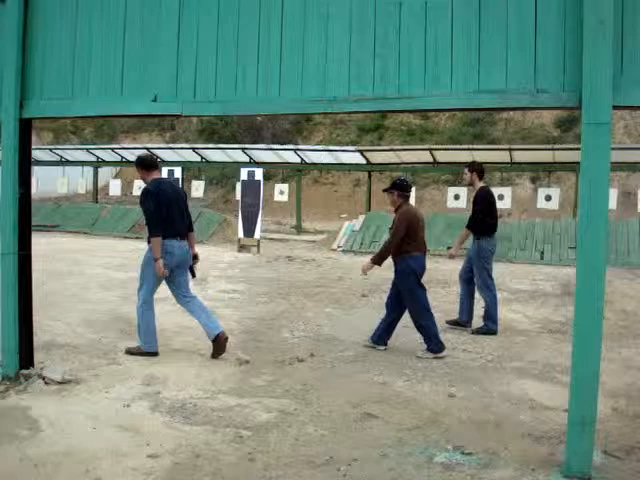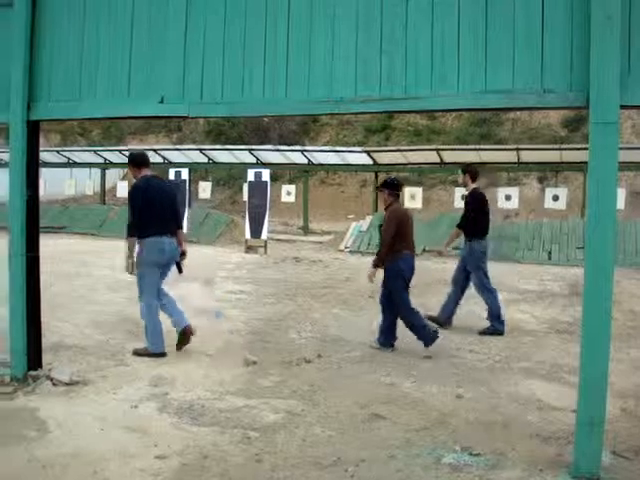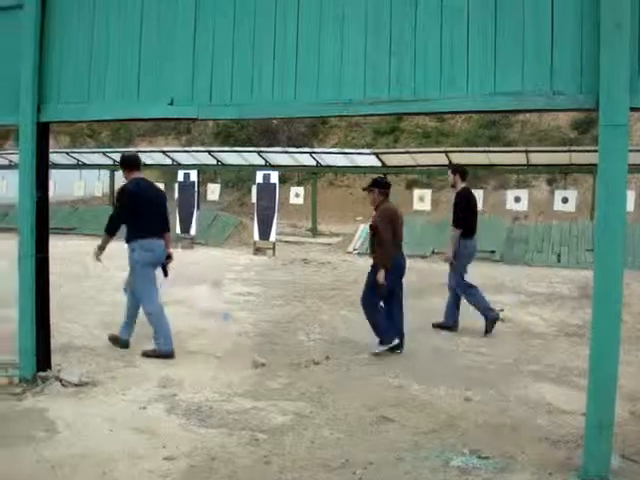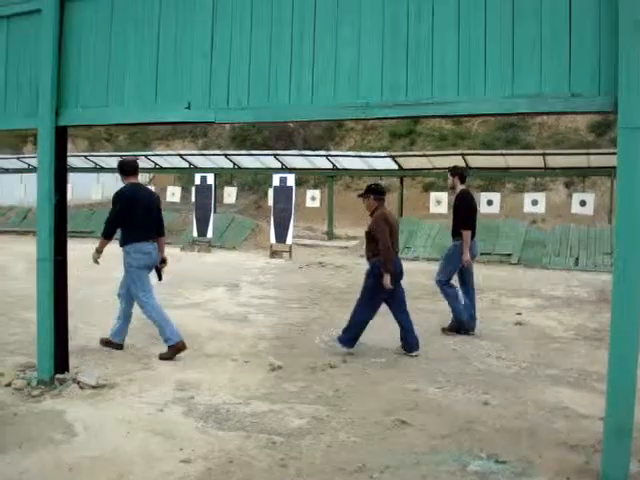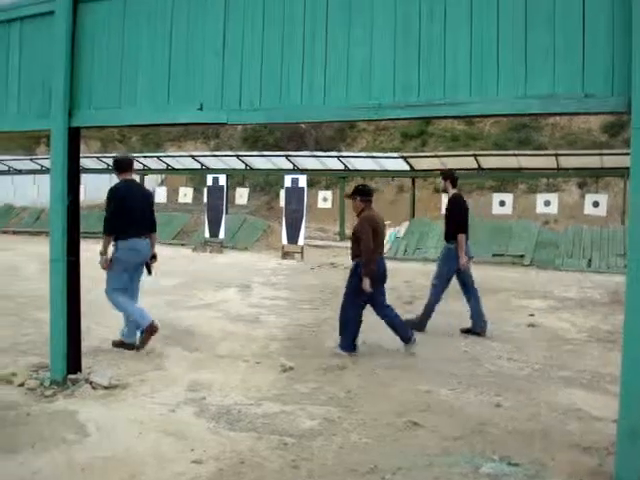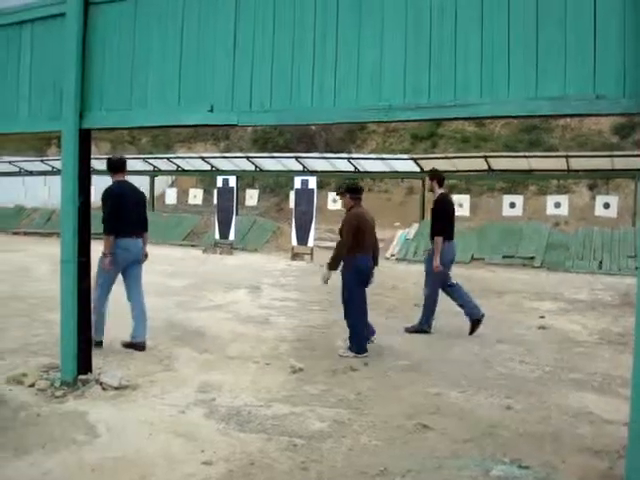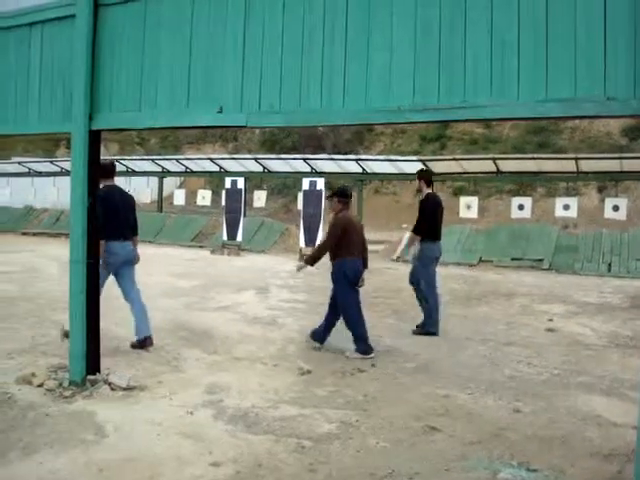
dt=0.2s
person 1, frame 1
left shoulder: (149, 191)
right shoulder: (176, 188)
left elbow: (154, 227)
right elbow: (188, 221)
left wrist: (157, 258)
right wrist: (192, 249)
left hip: (164, 248)
right hip: (182, 247)
left knee: (145, 296)
right knee: (185, 296)
left ankle: (148, 346)
right ankle: (216, 332)
person 1, frame 2
left shoulder: (138, 189)
right shoulder: (167, 186)
left elbow: (134, 225)
right elbow: (177, 219)
right wrist: (181, 246)
left hip: (151, 246)
right hip: (170, 245)
left knee: (147, 297)
right knee: (157, 291)
left ankle: (154, 347)
right ankle: (183, 326)
person 1, frame 3
left shoulder: (127, 190)
right shoulder: (156, 189)
left elbow: (115, 221)
right elbow: (165, 222)
left wrist: (101, 247)
right wrist: (167, 249)
left hip: (140, 248)
right hip: (157, 246)
left knee: (148, 298)
right knee: (132, 290)
left ankle: (164, 347)
right ankle: (124, 336)
person 1, frame 4
left shoulder: (122, 194)
right shoulder: (152, 195)
left elbow: (111, 225)
right elbow: (160, 228)
left wrist: (99, 250)
right wrist: (161, 254)
left hip: (134, 251)
right hip: (151, 250)
left knee: (146, 300)
right knee: (126, 294)
left ankle: (174, 341)
right ankle: (117, 338)
person 1, frame 5
left shoulder: (116, 191)
right shoulder: (146, 192)
left elbow: (110, 225)
right elbow: (152, 225)
left wrist: (104, 252)
right wrist: (152, 249)
left hip: (126, 246)
right hip: (143, 246)
left knee: (114, 292)
right knee: (130, 293)
left ankle: (147, 324)
right ankle: (130, 338)
person 1, frame 6
left shoulder: (111, 192)
right shoulder: (139, 192)
left elbow: (109, 225)
left wrist: (106, 253)
right wrist: (143, 248)
left hip: (121, 245)
right hip: (137, 245)
left knee: (100, 292)
right knee: (135, 294)
left ankle: (96, 336)
right ankle: (138, 339)
person 1, frame 7
left shoulder: (101, 196)
right shoulder: (128, 197)
left elbow: (101, 229)
right elbow: (134, 227)
left wrist: (99, 257)
right wrist: (134, 250)
left hip: (109, 248)
right hip: (126, 248)
right knee: (132, 292)
right ankle: (144, 335)
person 2, frame 1
left shoulder: (404, 214)
right shoulder: (412, 212)
left elbow: (392, 242)
left wrist: (373, 262)
left hip: (407, 264)
right hip: (413, 261)
left knee: (418, 307)
right knee: (394, 303)
left ankle: (436, 347)
right ankle: (379, 339)
person 2, frame 2
left shoulder: (393, 213)
right shoulder: (402, 211)
left elbow: (386, 242)
left wrist: (375, 266)
left hip: (396, 263)
right hip: (405, 260)
left knee: (401, 305)
right knee: (390, 303)
left ankle: (429, 336)
right ankle: (385, 341)
person 2, frame 3
left shoulder: (384, 211)
right shoulder: (392, 210)
left elbow: (385, 241)
left wrist: (381, 268)
left hip: (386, 263)
right hip: (397, 260)
left knee: (369, 301)
right knee: (393, 304)
left ankle: (388, 338)
right ankle: (395, 343)
person 2, frame 4
left shoulder: (379, 217)
right shoulder: (388, 215)
left elbow: (385, 246)
left wrist: (386, 273)
left hip: (381, 267)
right hip: (394, 265)
left knee: (364, 307)
right knee: (398, 307)
left ankle: (346, 341)
right ankle: (411, 346)
person 2, frame 5
left shoulder: (365, 219)
right shoulder: (375, 217)
left elbow: (367, 249)
left wrist: (365, 276)
left hip: (364, 267)
right hip: (378, 265)
left knee: (350, 307)
right knee: (380, 305)
left ankle: (347, 346)
right ankle: (407, 336)
person 2, frame 6
left shoulder: (353, 216)
right shoulder: (366, 215)
left elbow: (343, 245)
right elbow: (374, 243)
left wrist: (330, 268)
right wrist: (372, 265)
left hip: (354, 264)
right hip: (365, 262)
left knee: (354, 305)
right knee: (353, 303)
left ankle: (357, 348)
right ankle: (367, 332)
person 2, frame 7
left shoulder: (340, 219)
right shoulder: (355, 220)
left elbow: (326, 245)
right elbow: (363, 247)
left wrist: (306, 262)
right wrist: (362, 270)
left hip: (343, 267)
right hip: (354, 265)
left knee: (351, 308)
right knee: (335, 304)
left ankle: (364, 349)
right ankle: (319, 337)
person 3, frame 1
left shoulder: (482, 195)
right shoulder: (484, 193)
left elbow: (472, 224)
left wrist: (456, 247)
left hip: (483, 243)
right hip: (480, 242)
left knee: (485, 284)
right knee: (466, 277)
left ankle: (490, 325)
right ankle: (464, 318)
person 3, frame 2
left shoulder: (473, 197)
right shoulder: (477, 195)
left elbow: (463, 224)
left wrist: (446, 245)
left hip: (475, 246)
right hip: (472, 244)
left knee: (483, 285)
right knee: (459, 282)
left ankle: (497, 325)
right ankle: (444, 317)
person 3, frame 3
left shoulder: (462, 195)
right shoulder: (467, 194)
left elbow: (458, 224)
left wrist: (450, 249)
left hip: (462, 243)
right hip: (467, 243)
left knee: (458, 283)
right knee: (456, 283)
left ankle: (490, 314)
right ankle: (450, 321)
person 3, frame 4
left shoulder: (461, 197)
right shoulder: (467, 196)
left elbow: (465, 226)
left wrist: (466, 251)
left hip: (461, 245)
right hip: (466, 246)
left knee: (442, 280)
right knee: (467, 285)
left ankle: (460, 318)
right ankle: (467, 324)
person 3, frame 5
left shoulder: (454, 201)
right shoulder: (459, 199)
left elbow: (460, 230)
left wrist: (462, 255)
left hip: (453, 249)
right hip: (460, 249)
left knee: (438, 285)
right knee: (468, 287)
left ankle: (420, 322)
right ankle: (479, 325)
person 3, frame 6
left shoulder: (440, 202)
right shoulder: (446, 199)
left elbow: (438, 232)
left wrist: (435, 257)
left hip: (441, 248)
right hip: (449, 247)
left knee: (430, 286)
right knee: (447, 284)
left ankle: (424, 325)
right ankle: (474, 313)
person 3, frame 7
left shoulder: (426, 201)
right shoulder: (436, 199)
left elbow: (418, 228)
left wrist: (405, 249)
left hip: (427, 247)
right hip: (433, 246)
left knee: (427, 287)
right knee: (415, 281)
left ankle: (431, 326)
right ankle: (429, 320)
